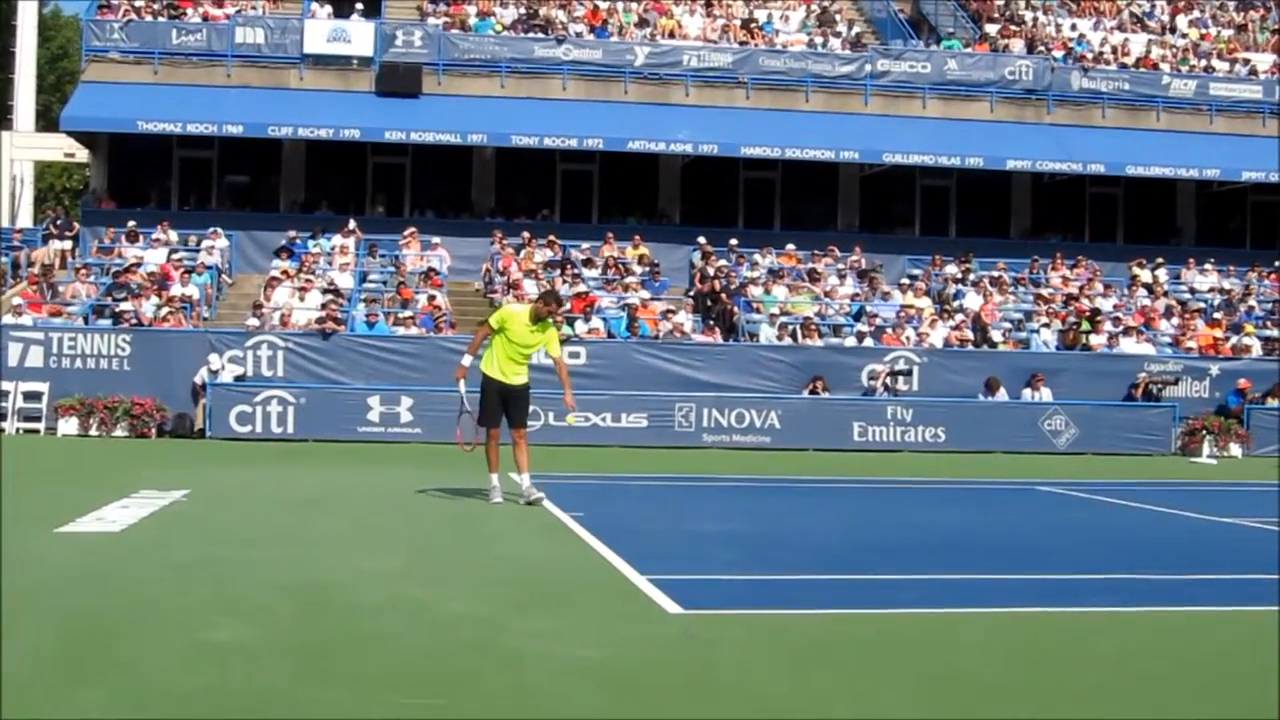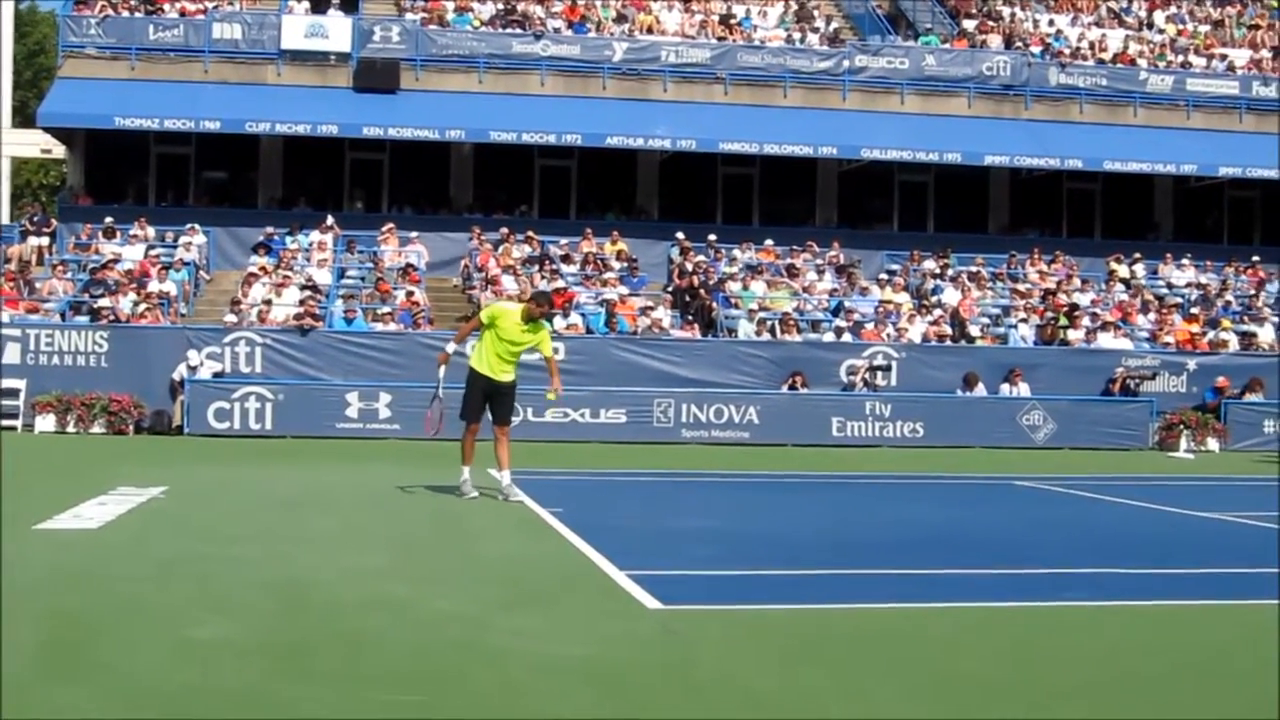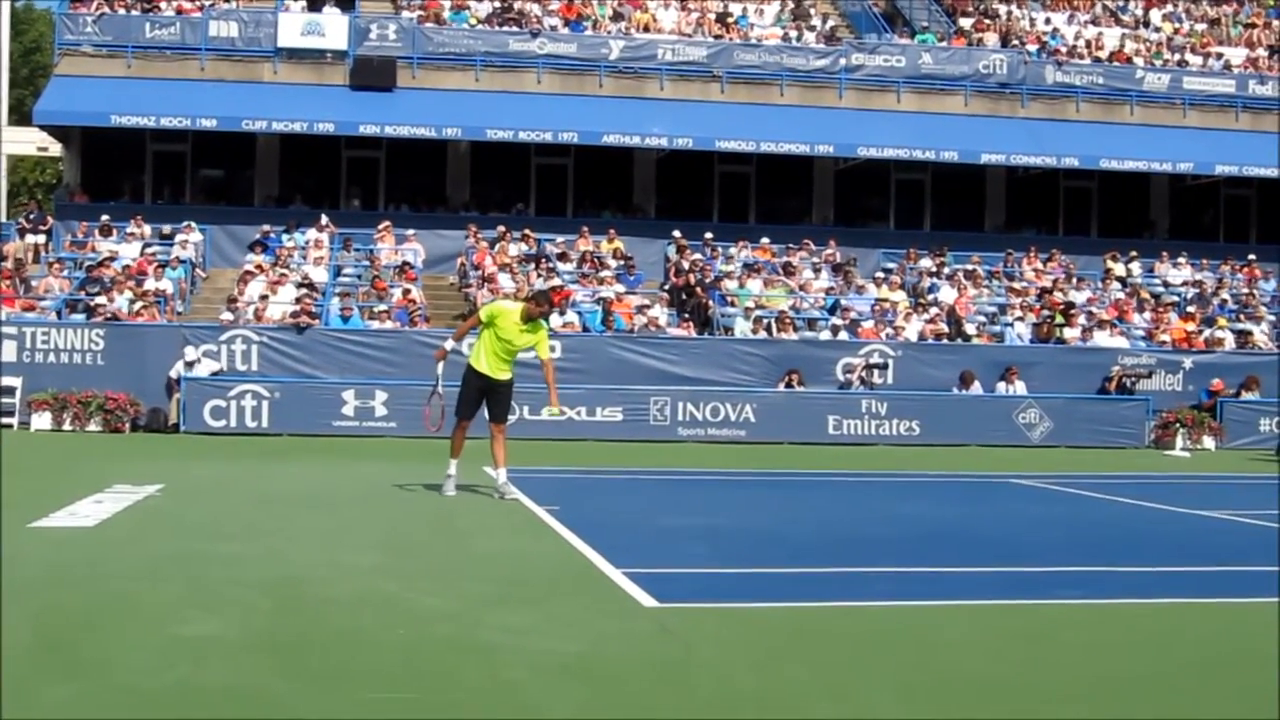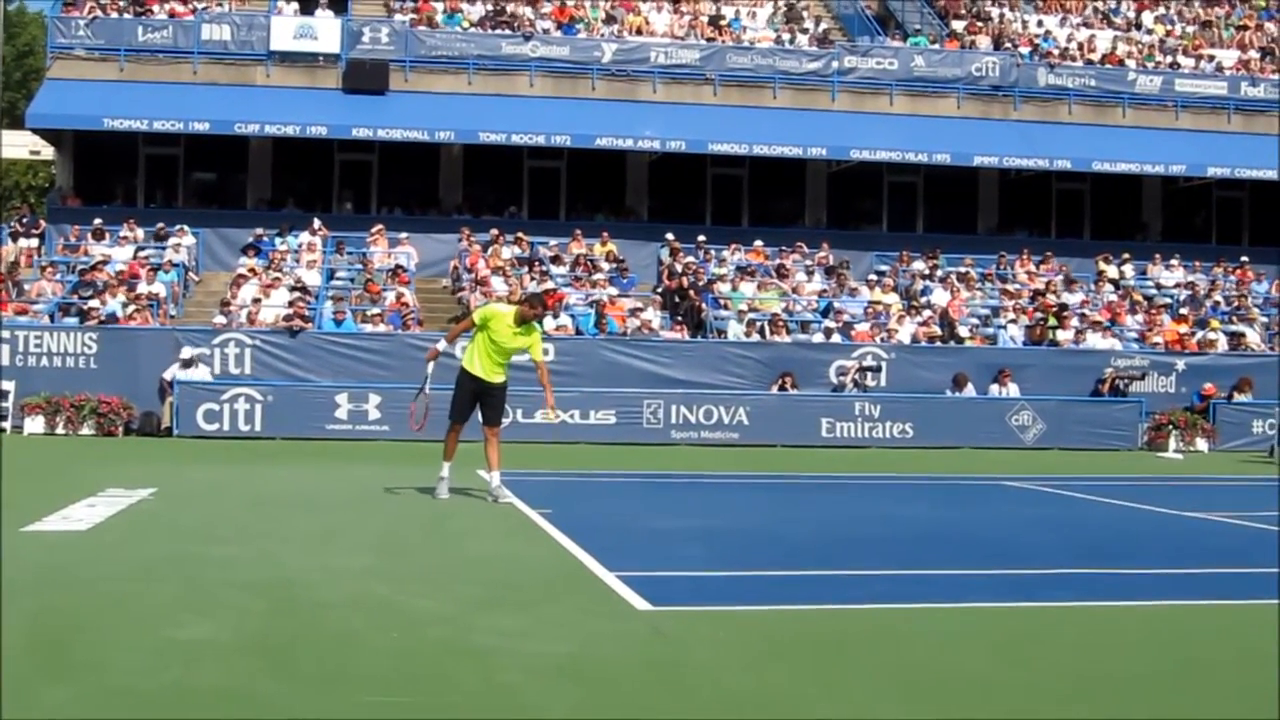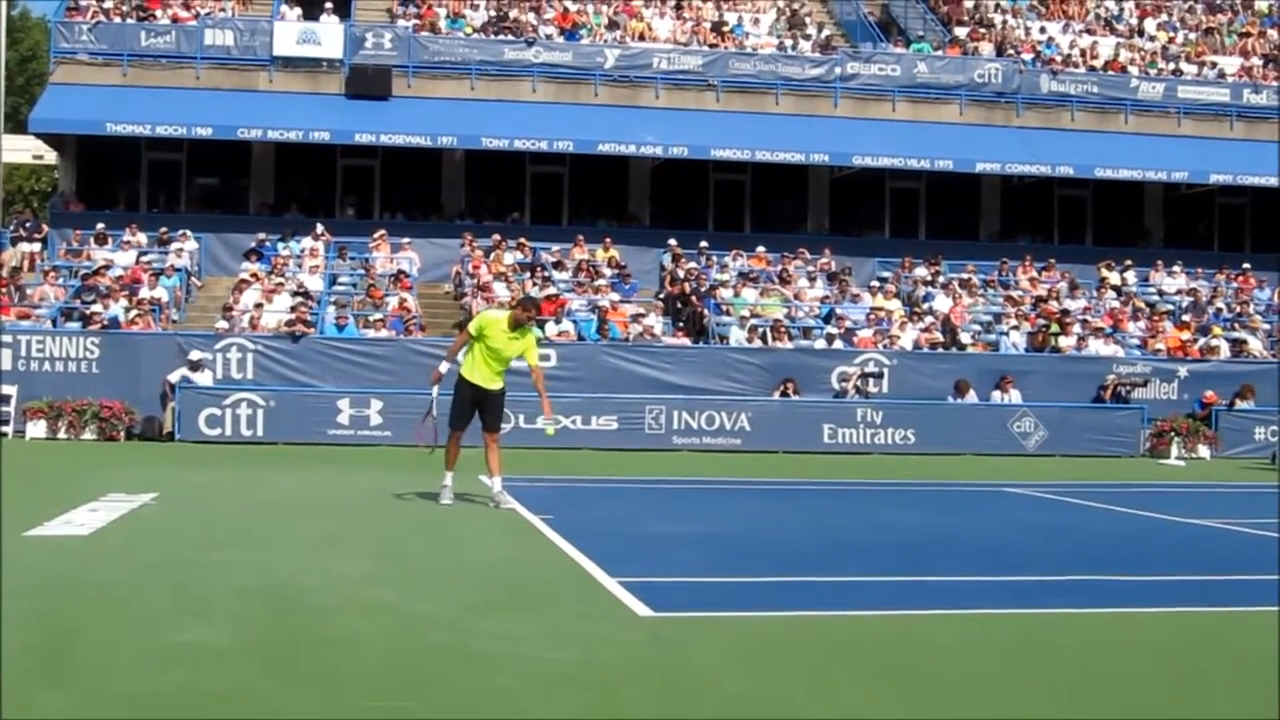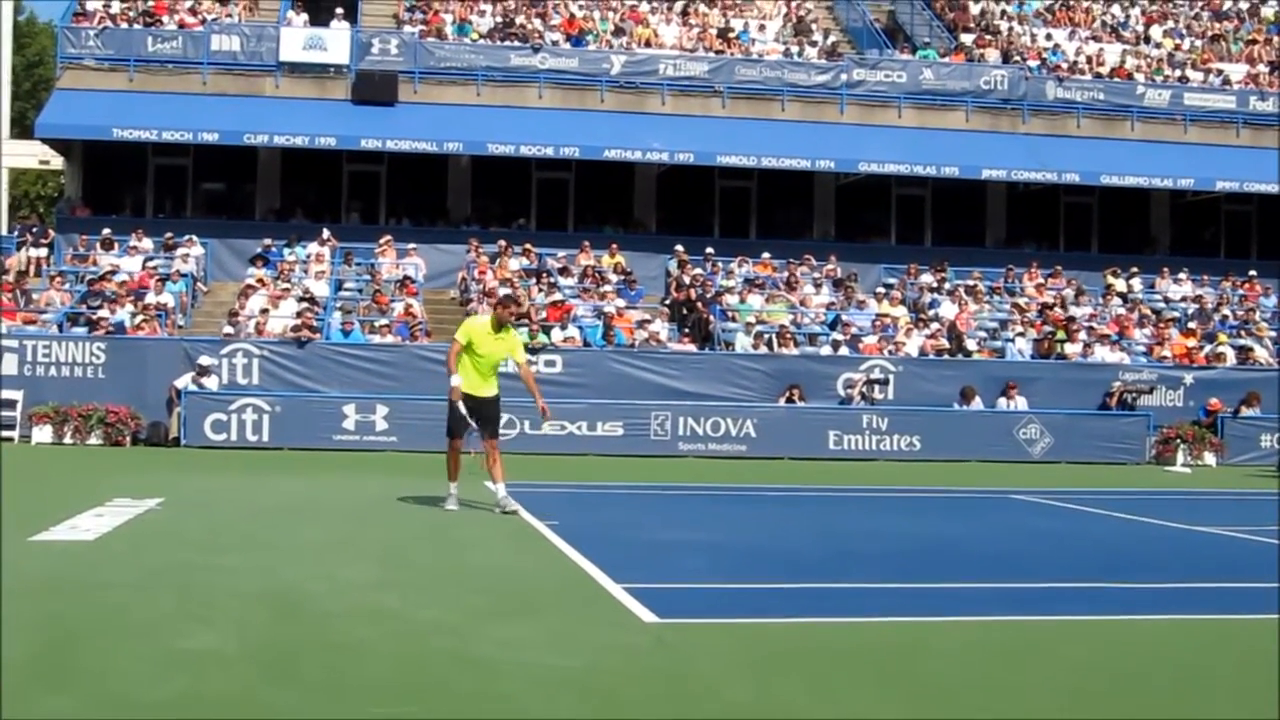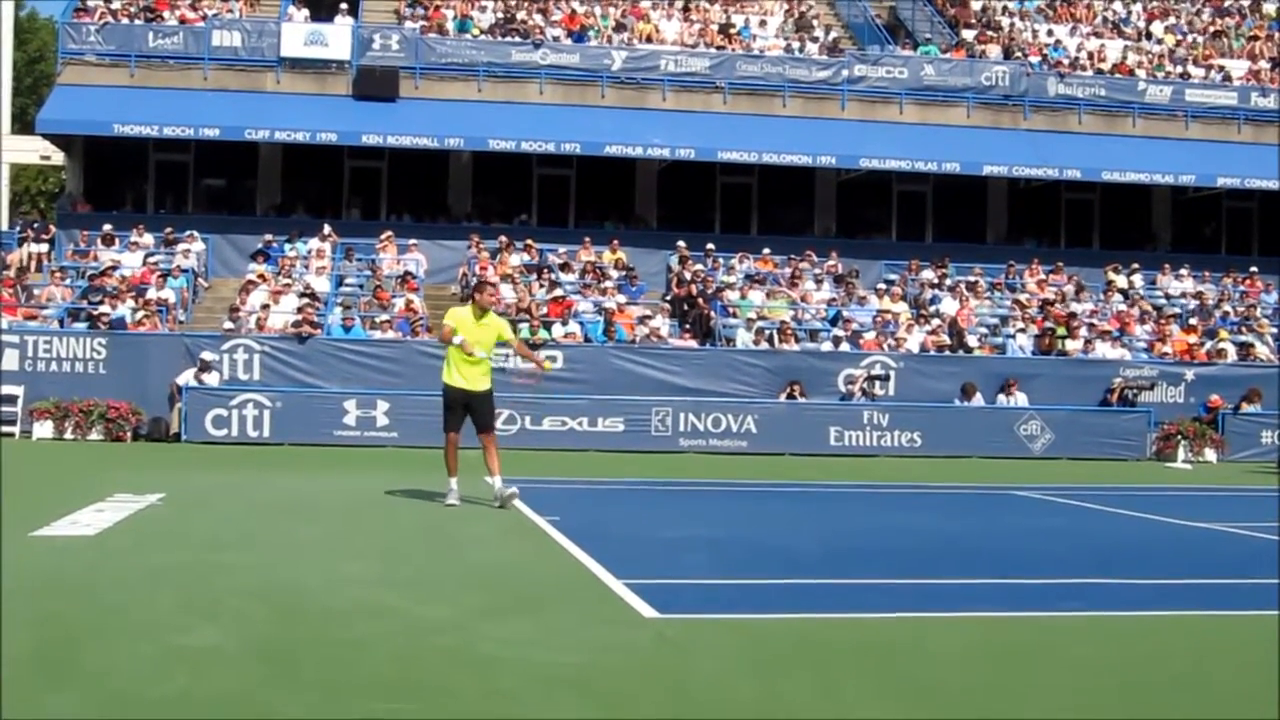
dt=0.3s
person 1, frame 1
left shoulder: (549, 330)
right shoulder: (509, 312)
left elbow: (558, 360)
right elbow: (482, 334)
left wrist: (567, 391)
right wrist: (464, 364)
left hip: (519, 383)
right hip: (493, 379)
left knee: (520, 435)
right knee: (493, 433)
left ankle: (526, 487)
right ankle: (494, 484)
person 1, frame 2
left shoulder: (541, 330)
right shoulder: (501, 309)
left elbow: (549, 358)
right elbow: (470, 326)
left wrist: (555, 378)
right wrist: (449, 351)
left hip: (506, 381)
right hip: (480, 374)
left knee: (502, 432)
right knee: (472, 427)
left ankle: (506, 483)
right ankle: (465, 478)
person 1, frame 3
left shoulder: (539, 331)
right shoulder: (501, 308)
left elbow: (546, 363)
right elbow: (469, 324)
left wrist: (552, 394)
right wrist: (447, 347)
left hip: (502, 379)
right hip: (477, 372)
left knee: (499, 430)
right knee: (462, 423)
left ankle: (501, 482)
right ankle: (451, 473)
person 1, frame 4
left shoulder: (533, 334)
right shoulder: (494, 311)
left elbow: (540, 366)
right elbow: (463, 326)
left wrist: (548, 393)
right wrist: (439, 348)
left hip: (496, 382)
right hip: (470, 375)
left knee: (493, 432)
right knee: (456, 426)
left ankle: (495, 484)
right ankle: (444, 476)
person 1, frame 5
left shoulder: (528, 338)
right shoulder: (488, 318)
left elbow: (535, 369)
right elbow: (461, 341)
left wrist: (543, 397)
right wrist: (443, 367)
left hip: (494, 389)
right hip: (468, 383)
left knee: (492, 439)
right knee: (456, 434)
left ankle: (497, 490)
right ankle: (447, 484)
person 1, frame 6
left shoulder: (512, 337)
right shoulder: (472, 324)
left elbow: (524, 369)
right elbow: (452, 353)
left wrist: (538, 398)
right wrist: (455, 382)
left hip: (489, 395)
right hip: (463, 393)
left knee: (492, 445)
right knee: (455, 443)
left ankle: (502, 496)
right ankle: (452, 492)
person 1, frame 7
left shoulder: (497, 322)
right shoulder: (455, 313)
left elbow: (516, 344)
right elbow: (444, 335)
left wrist: (536, 359)
right wrist: (460, 341)
left hip: (482, 388)
right hip: (454, 386)
left knee: (488, 438)
right knee: (451, 437)
left ankle: (498, 488)
right ankle: (453, 488)
